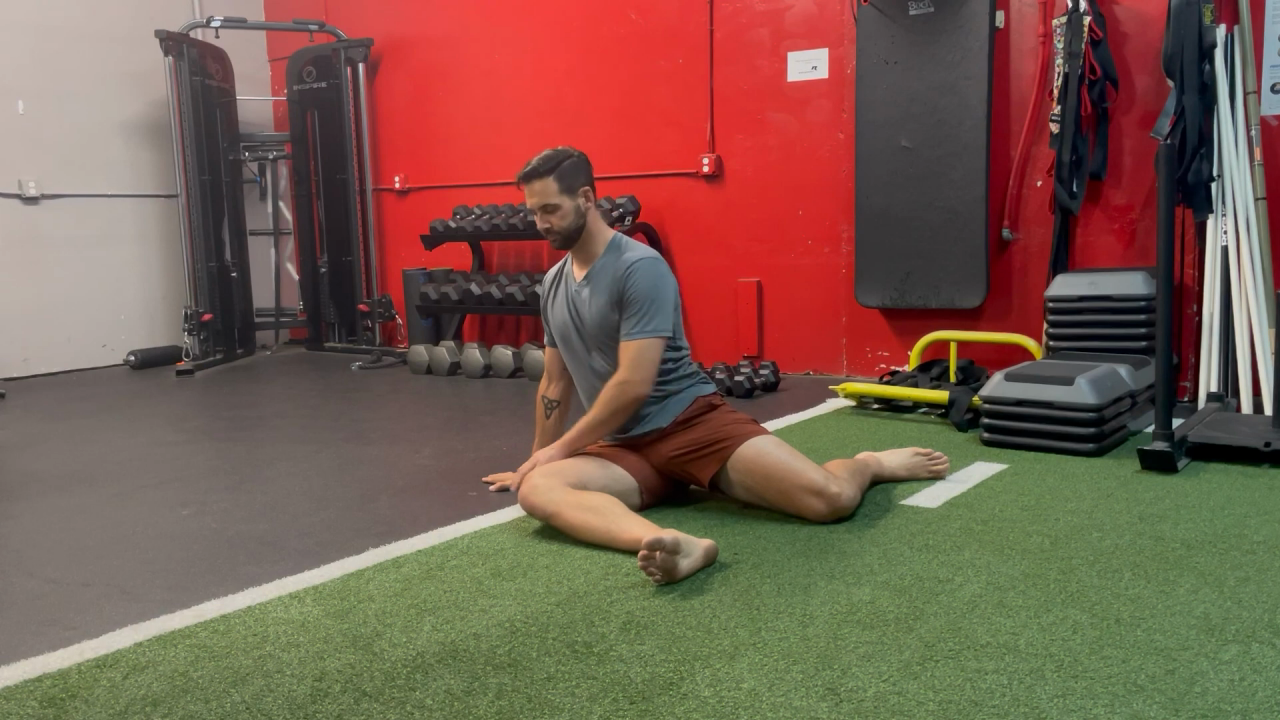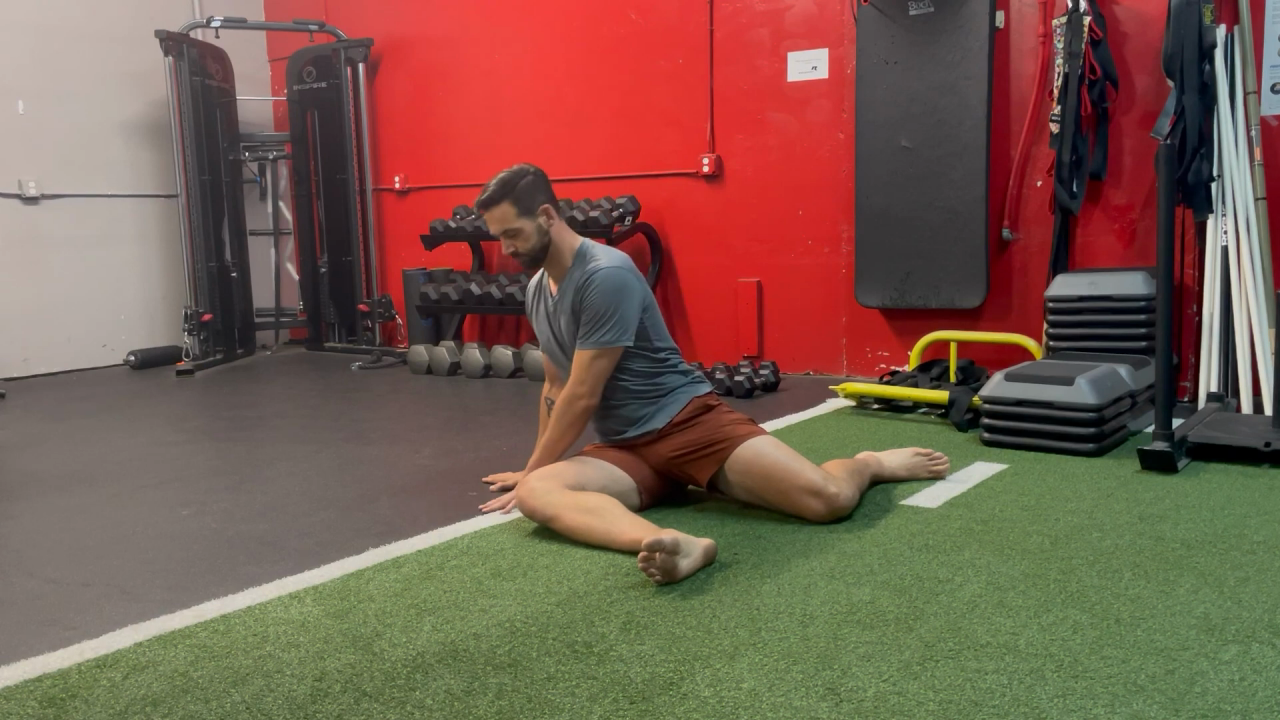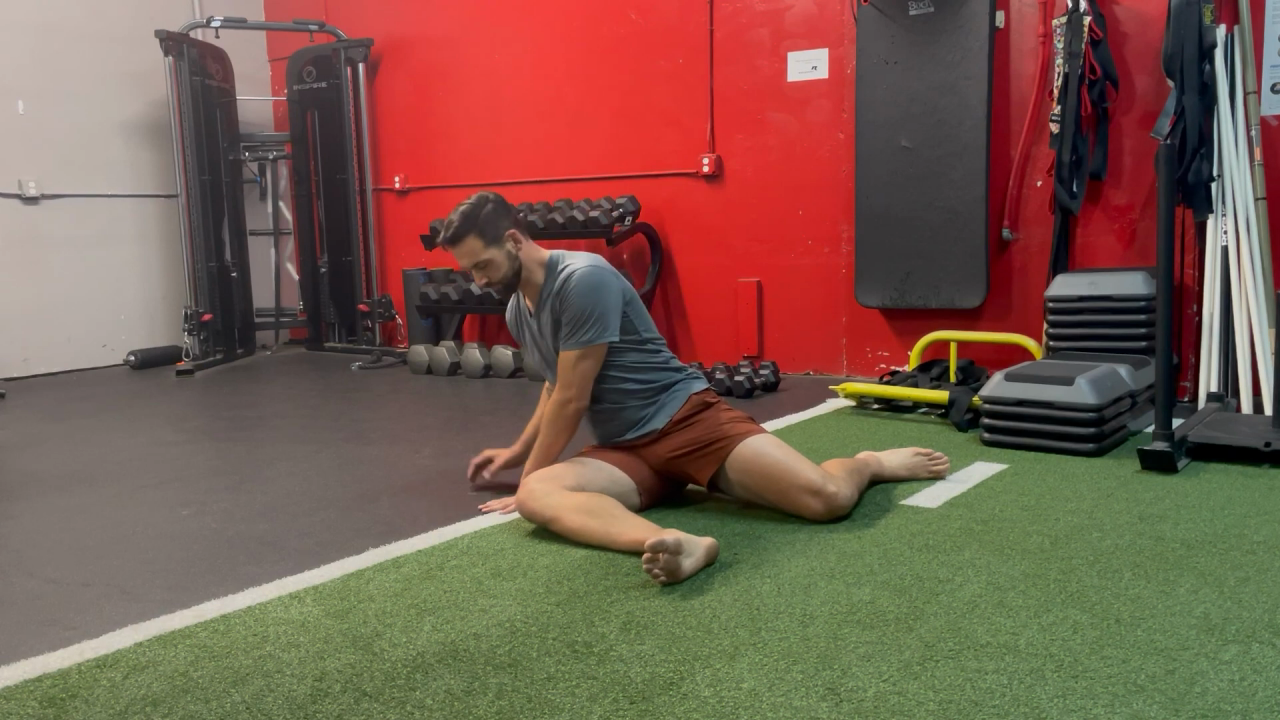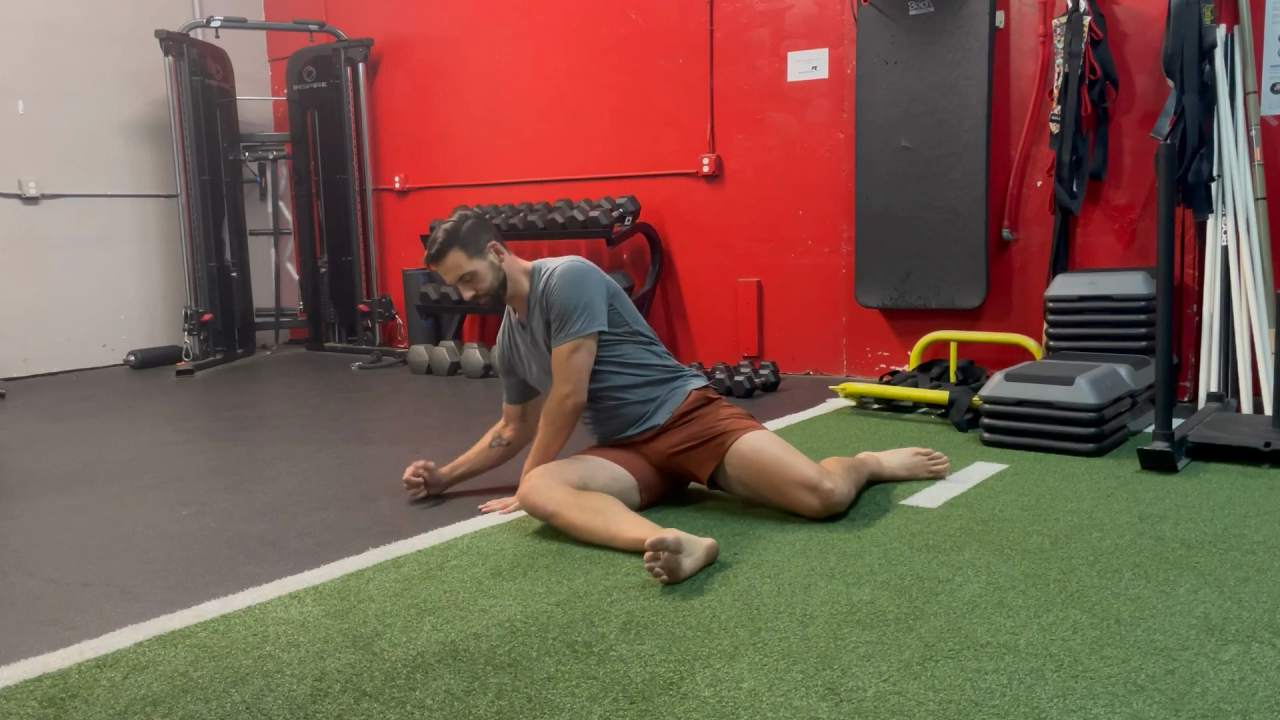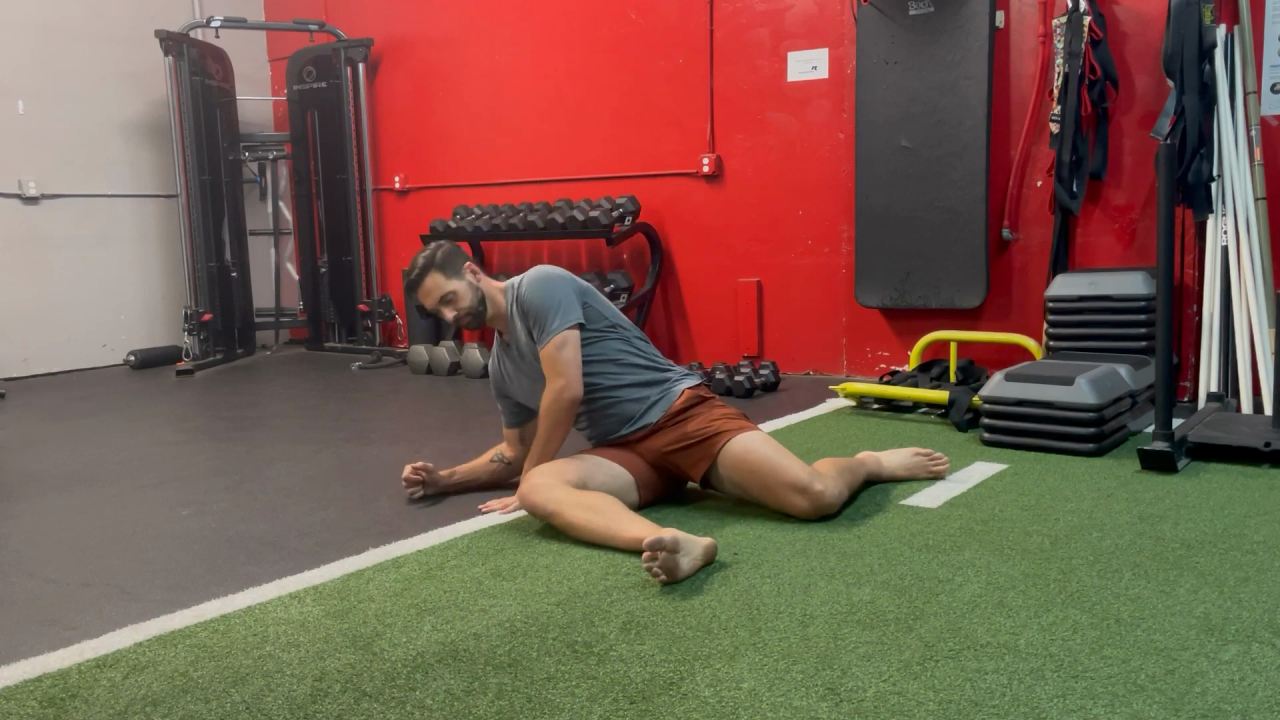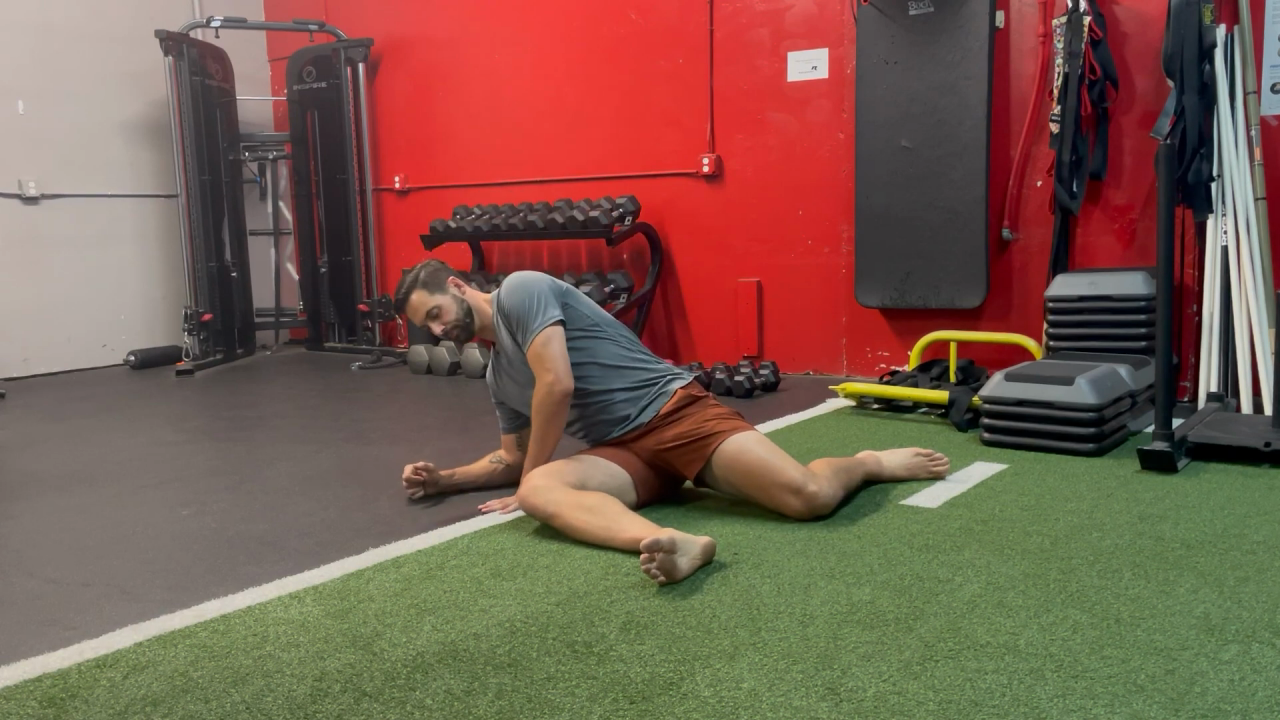
dt=0.3s
person 1, frame 1
left shoulder: (639, 268)
right shoulder: (553, 285)
left elbow: (634, 385)
right elbow: (554, 384)
left wrist: (563, 449)
right wrist: (536, 459)
left hip: (691, 422)
right hip: (628, 449)
left knee: (831, 497)
right knee: (536, 490)
left ankle: (873, 464)
right ankle: (672, 544)
person 1, frame 2
left shoulder: (607, 276)
right shoulder: (536, 291)
left elbow: (584, 397)
right elbow: (555, 388)
left wrist: (532, 468)
right wrist: (530, 474)
left hip: (688, 421)
right hip: (626, 450)
left knee: (830, 498)
right knee: (534, 495)
left ankle: (871, 464)
right ankle: (675, 543)
person 1, frame 3
left shoulder: (585, 279)
right shoulder: (517, 312)
left elbow: (572, 400)
left wrist: (529, 472)
right wrist: (516, 451)
left hip: (687, 418)
right hip: (626, 449)
left knee: (827, 497)
right knee: (538, 497)
left ankle: (874, 464)
right ankle: (670, 544)
person 1, frame 4
left shoulder: (567, 278)
right shoulder: (510, 337)
left elbow: (568, 398)
right elbow: (513, 430)
left wrist: (526, 476)
right wrist: (445, 476)
left hip: (685, 415)
right hip: (626, 448)
left knee: (824, 494)
right knee: (540, 492)
left ankle: (870, 464)
right ankle: (675, 542)
person 1, frame 5
left shoulder: (539, 285)
right shoulder: (501, 366)
left elbow: (566, 391)
right elbow: (514, 451)
left wrist: (530, 473)
right wrist: (446, 478)
left hip: (681, 412)
right hip: (626, 451)
left knee: (815, 496)
right knee: (538, 490)
left ankle: (871, 464)
right ankle: (670, 542)
person 1, frame 6
left shoulder: (520, 289)
right shoulder: (498, 374)
left elbow: (557, 385)
right elbow: (513, 457)
left wrist: (528, 475)
right wrist: (444, 479)
left hip: (674, 410)
right hip: (623, 450)
left knee: (809, 496)
right knee: (539, 490)
left ankle: (869, 463)
right ankle: (673, 544)
